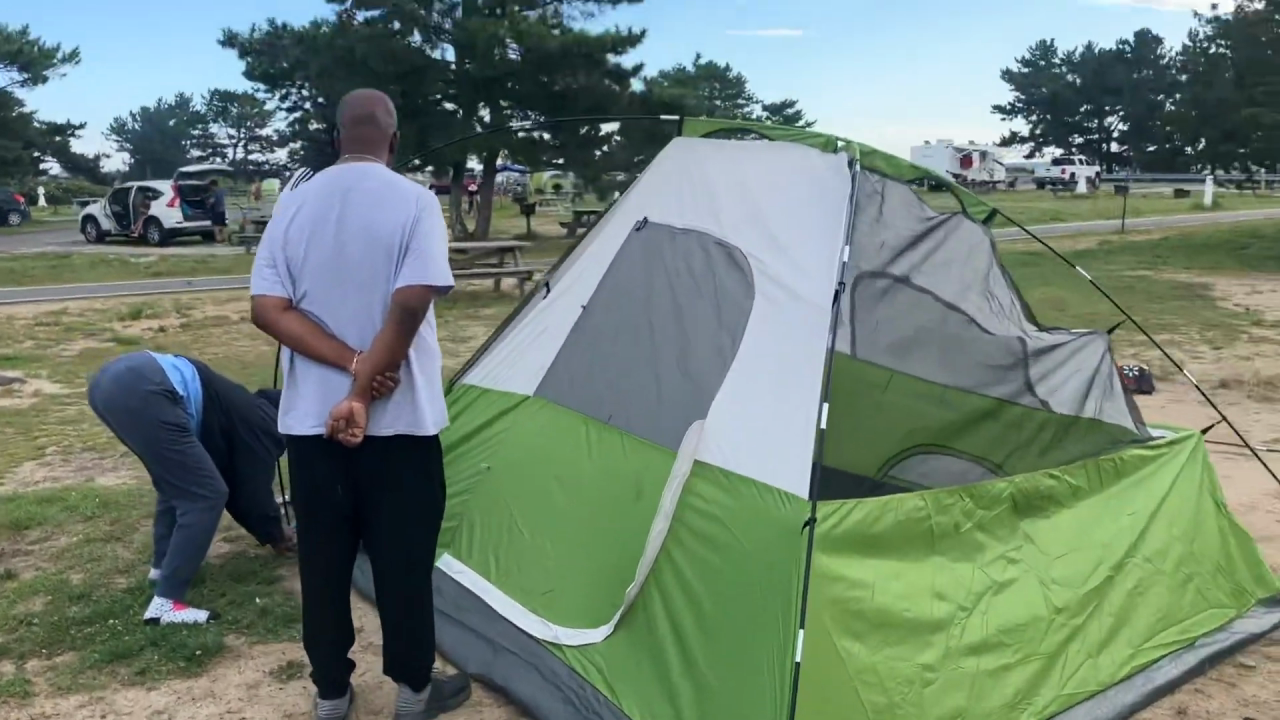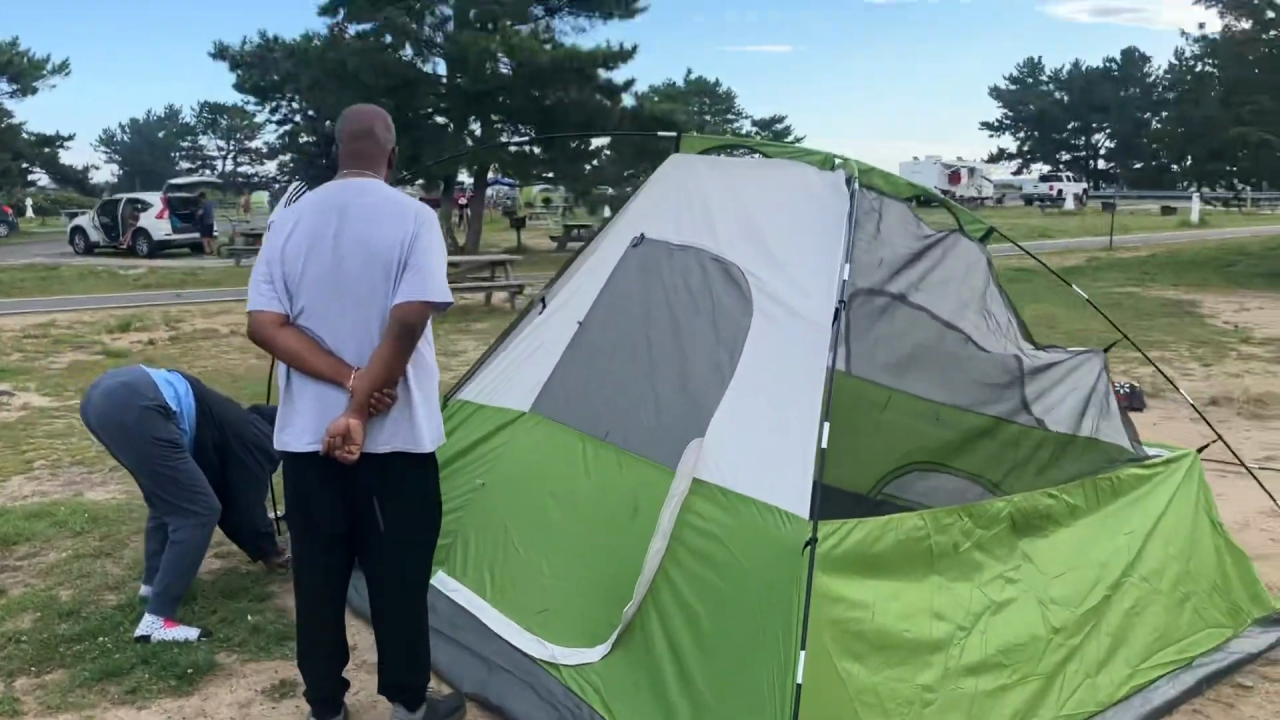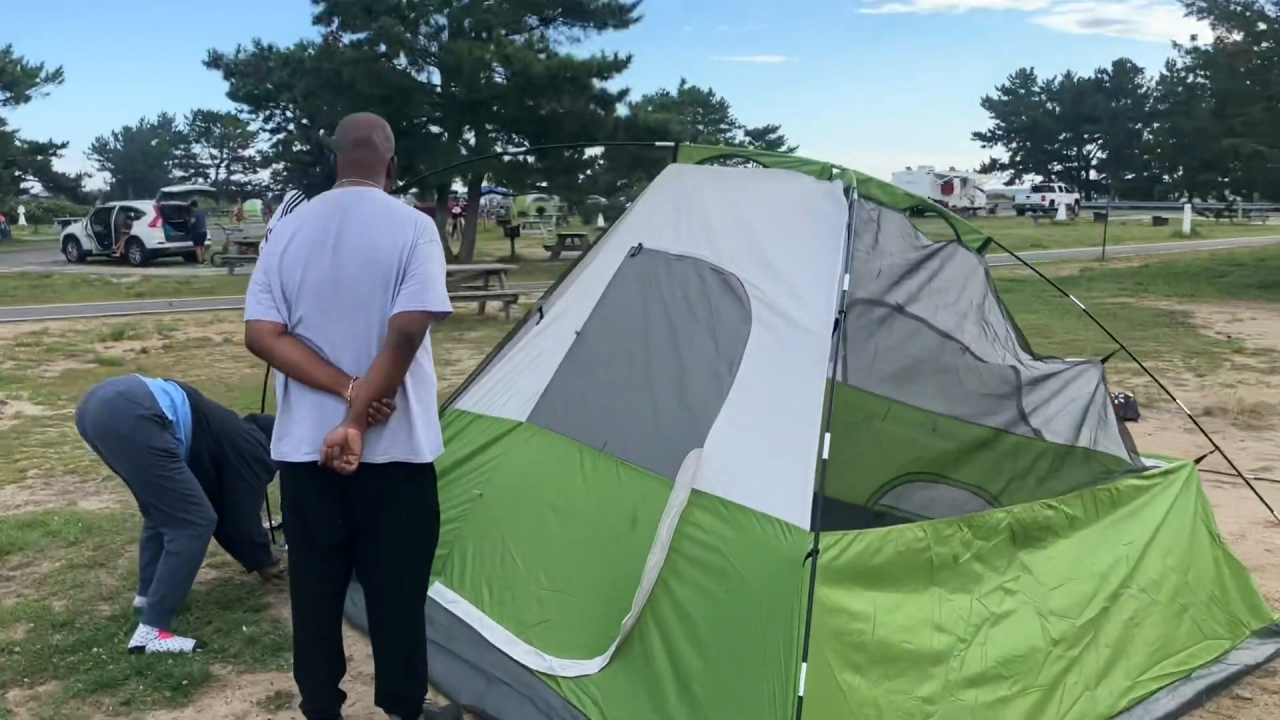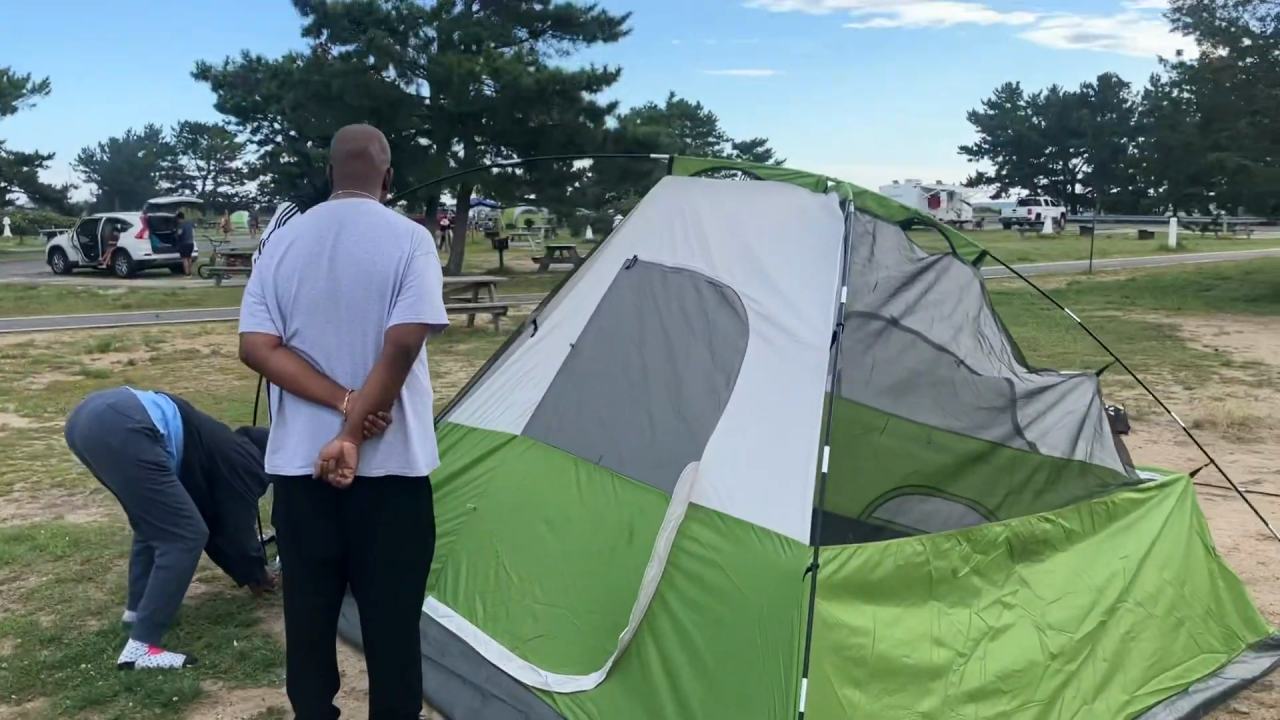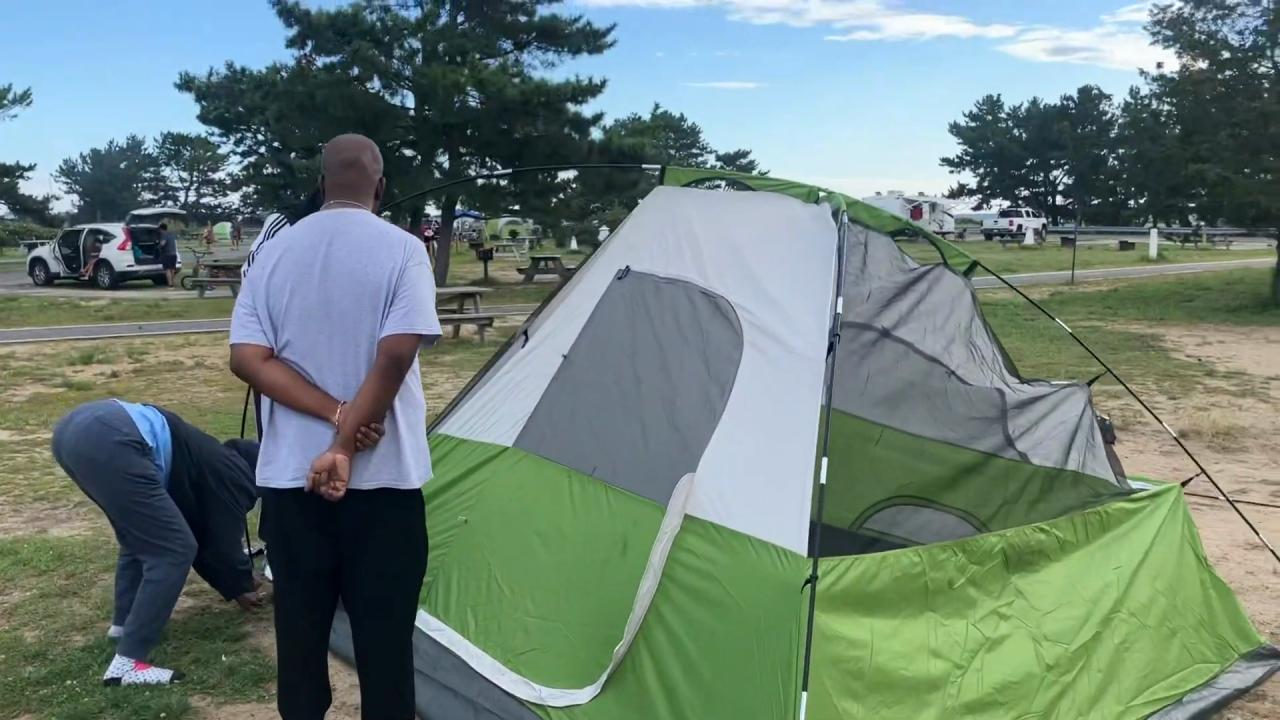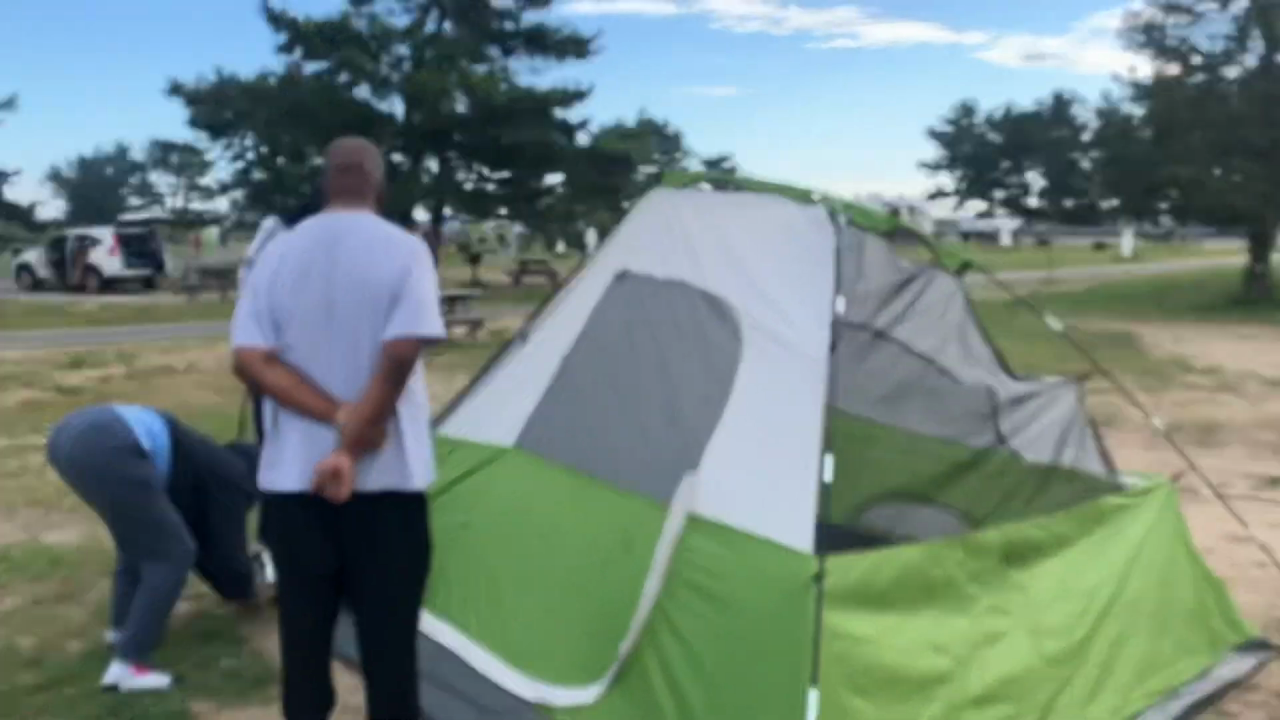
dt=0.1s
person 1, frame 1
left shoulder: (294, 204)
right shoulder: (414, 201)
left elbow: (267, 309)
right elbow: (410, 304)
left wrist: (350, 366)
right wrist: (363, 390)
left hip: (311, 419)
right hip: (399, 420)
left knee: (322, 557)
right knee: (404, 557)
person 1, frame 2
left shoulder: (291, 220)
right shoulder: (413, 218)
left elbow: (264, 326)
right elbow: (408, 322)
left wrist: (348, 382)
right wrist: (361, 408)
left hip: (307, 437)
right hip: (396, 437)
left knee: (318, 578)
right knee: (399, 579)
person 1, frame 3
left shoulder: (289, 228)
right shoulder: (412, 226)
left elbow: (262, 334)
right elbow: (407, 329)
left wrist: (346, 392)
right wrist: (359, 419)
left hip: (304, 445)
right hip: (394, 446)
left knee: (314, 587)
right knee: (397, 588)
person 1, frame 4
left shoulder: (285, 240)
right shoulder: (409, 239)
left elbow: (256, 348)
right elbow: (402, 344)
left wrist: (344, 402)
right wrist: (353, 432)
left hip: (299, 461)
right hip: (387, 462)
left knee: (308, 606)
right knee: (391, 607)
person 1, frame 5
left shoulder: (276, 250)
right shoulder: (401, 249)
left elbow: (246, 358)
right elbow: (396, 354)
left wrist: (335, 415)
right wrist: (345, 444)
left hip: (290, 473)
right hip: (380, 473)
left knee: (299, 618)
right knee: (384, 619)
person 1, frame 6
left shoulder: (278, 254)
right shoulder: (404, 251)
left elbow: (250, 362)
right elbow: (400, 357)
left wrist: (338, 418)
right wrist: (349, 448)
left hip: (293, 477)
right hip: (384, 477)
left knee: (304, 625)
right knee: (387, 625)
person 2, frame 1
right shoulder: (261, 425)
right elbow: (255, 492)
left wrist: (269, 530)
right wrist: (276, 535)
right hip: (147, 394)
left knee: (179, 487)
right knee: (205, 496)
left ankle: (162, 567)
right ankle: (167, 604)
person 2, frame 2
left shoulder: (237, 426)
right shoulder: (254, 442)
left elbow: (226, 499)
right elbow: (247, 509)
left wrist: (260, 546)
right wrist: (268, 551)
right hip: (137, 407)
left knee: (170, 500)
right knee: (196, 512)
left ankle: (153, 583)
right ankle: (156, 621)
person 2, frame 3
left shoulder: (233, 435)
right shoulder: (251, 452)
left elbow: (223, 511)
right elbow: (242, 519)
left wrist: (256, 557)
right wrist: (263, 562)
right hip: (133, 417)
left knee: (165, 510)
right knee: (192, 523)
left ankle: (148, 593)
right ankle: (151, 633)
person 2, frame 4
left shoulder: (225, 449)
right shoulder: (244, 465)
left elbow: (214, 522)
right elbow: (237, 533)
left wrist: (247, 572)
right wrist: (256, 574)
right hip: (123, 430)
left knee: (155, 523)
right knee: (184, 537)
left ankle: (138, 607)
person 2, frame 5
left shoulder: (213, 462)
right shoulder: (232, 478)
left elbow: (203, 537)
right elbow: (224, 546)
left wrist: (235, 585)
right wrist: (242, 587)
right hip: (111, 443)
left knee: (142, 537)
right knee: (173, 551)
left ankle: (124, 622)
person 2, frame 6
left shoulder: (210, 463)
right shoulder: (231, 480)
left elbow: (201, 539)
right elbow: (225, 549)
left wrist: (234, 588)
right wrist: (245, 592)
right hip: (110, 446)
left knee: (139, 540)
right knee: (171, 555)
left ankle: (121, 629)
